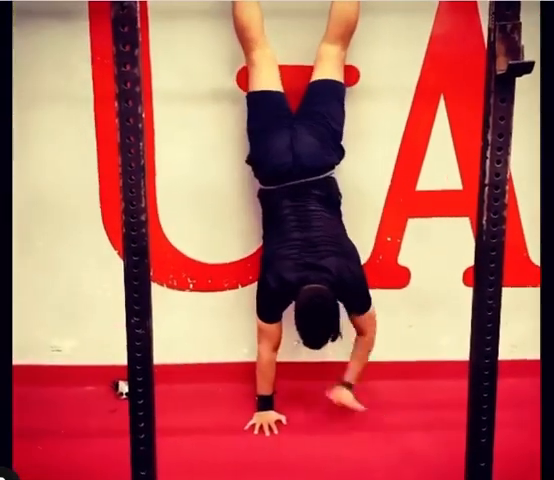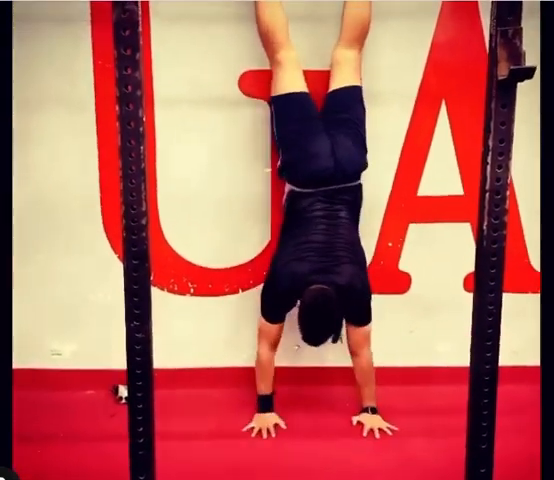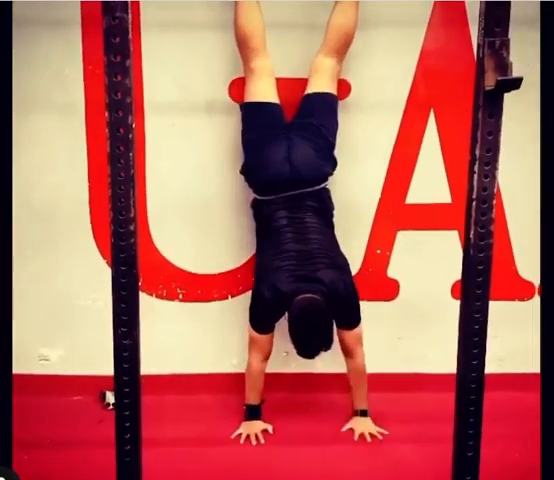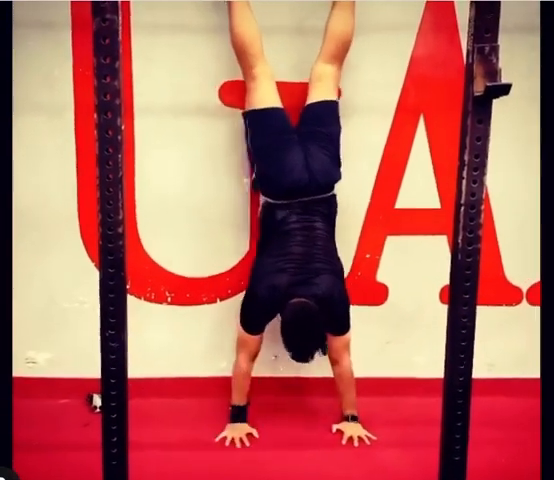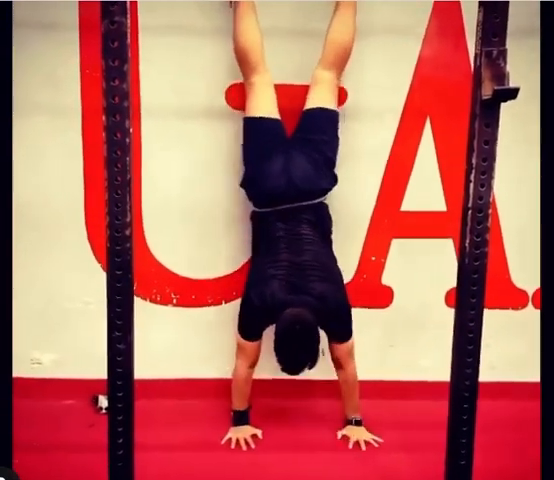
dt=0.5s
person 1, frame 1
left shoulder: (348, 271)
right shoulder: (277, 279)
left elbow: (368, 331)
right elbow: (268, 348)
left wrist: (348, 382)
right wrist: (264, 405)
left hip: (313, 157)
right hip: (277, 163)
left knee: (333, 48)
right knee: (259, 53)
person 1, frame 2
left shoulder: (354, 284)
right shoulder: (283, 277)
left elbow: (360, 351)
right elbow: (266, 346)
left wrist: (371, 408)
right wrist: (264, 406)
left hip: (342, 165)
right hip: (308, 165)
left knee: (346, 55)
right knee: (284, 56)
person 1, frame 3
left shoulder: (340, 285)
right shoulder: (269, 291)
left elbow: (354, 355)
right elbow: (257, 358)
left wrist: (362, 413)
right wrist: (252, 415)
left hip: (307, 171)
right hip: (270, 174)
left knee: (326, 63)
right knee: (257, 64)
person 1, frame 4
left shoulder: (332, 294)
right shoulder: (263, 292)
left elbow: (341, 361)
right elbow: (243, 359)
left wrist: (351, 417)
right wrist: (235, 417)
left hip: (316, 175)
right hip: (282, 178)
left knee: (326, 68)
right knee: (258, 71)
person 1, frame 5
left shoulder: (333, 301)
right shoulder: (259, 299)
left elbow: (346, 367)
right elbow: (245, 364)
left wrist: (355, 421)
right wrist: (238, 420)
left hip: (307, 185)
right hip: (271, 189)
left knee: (326, 76)
right knee: (258, 77)
